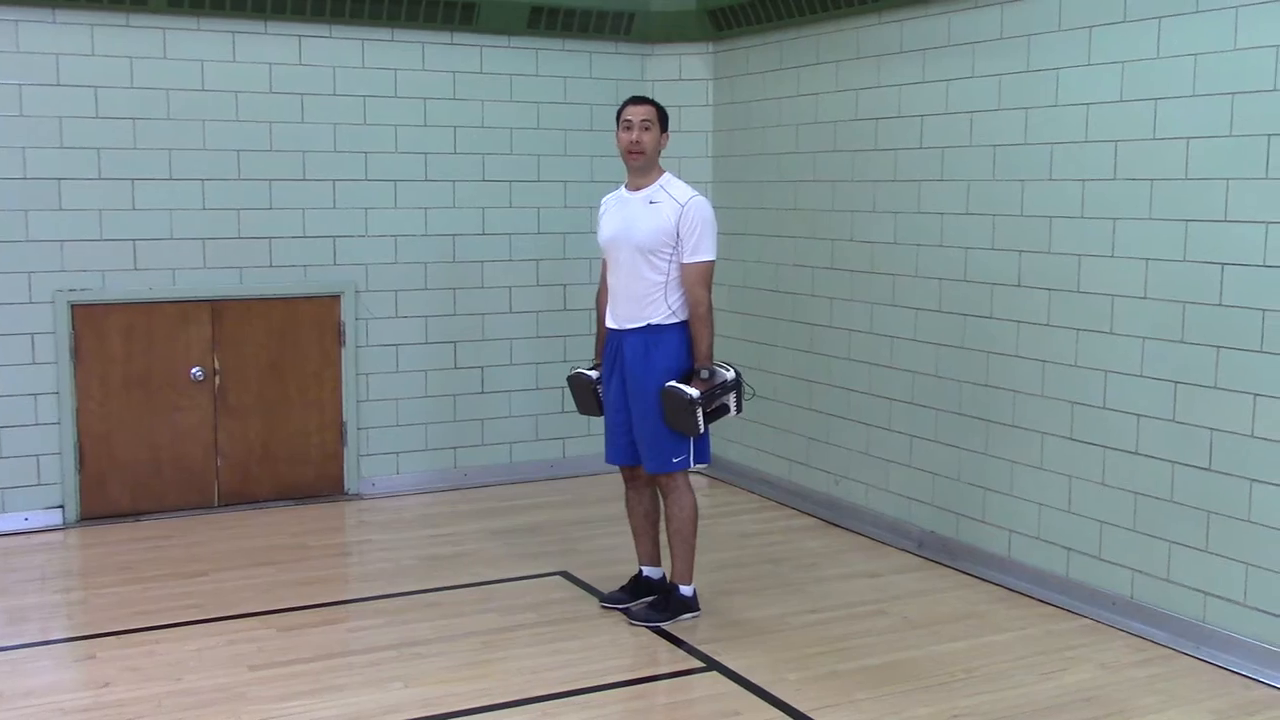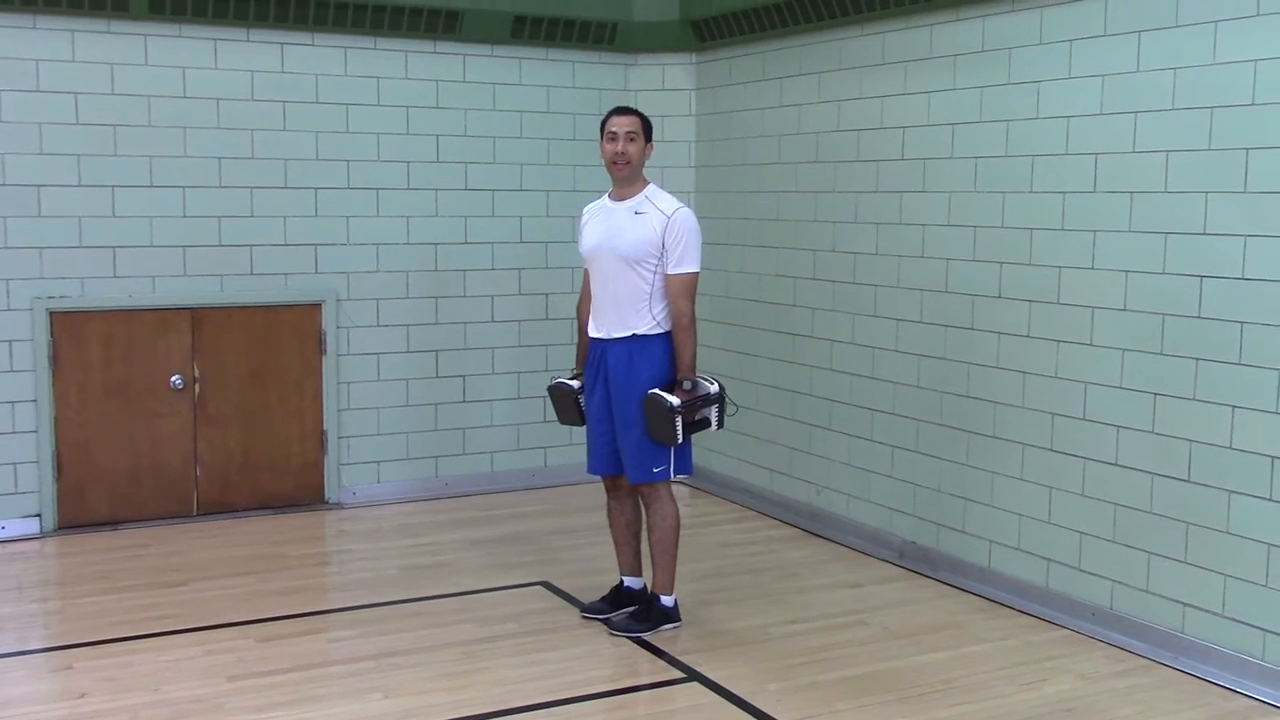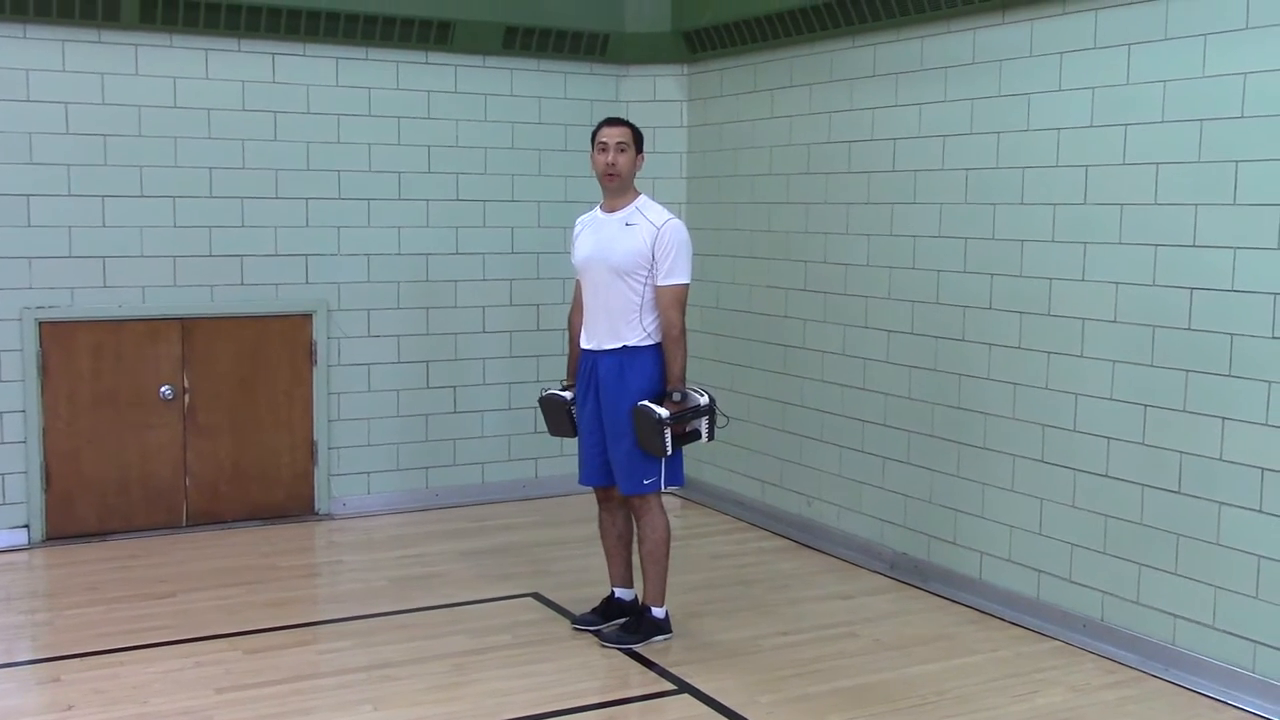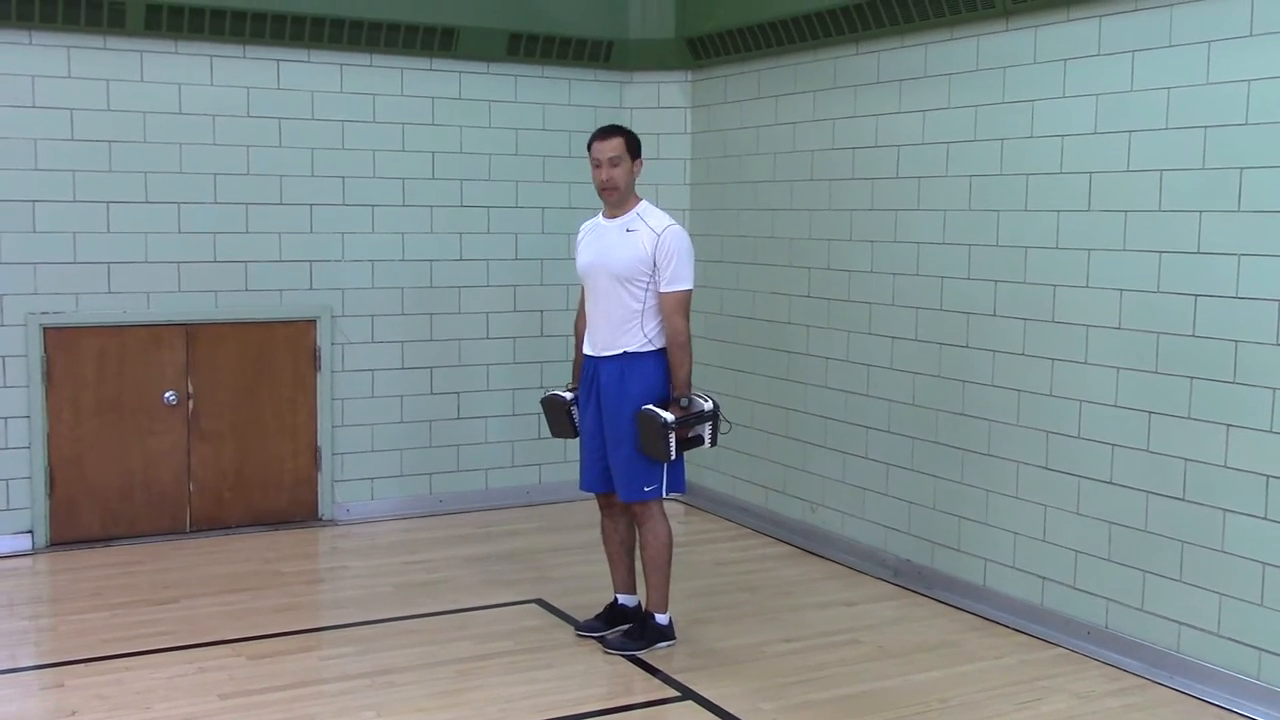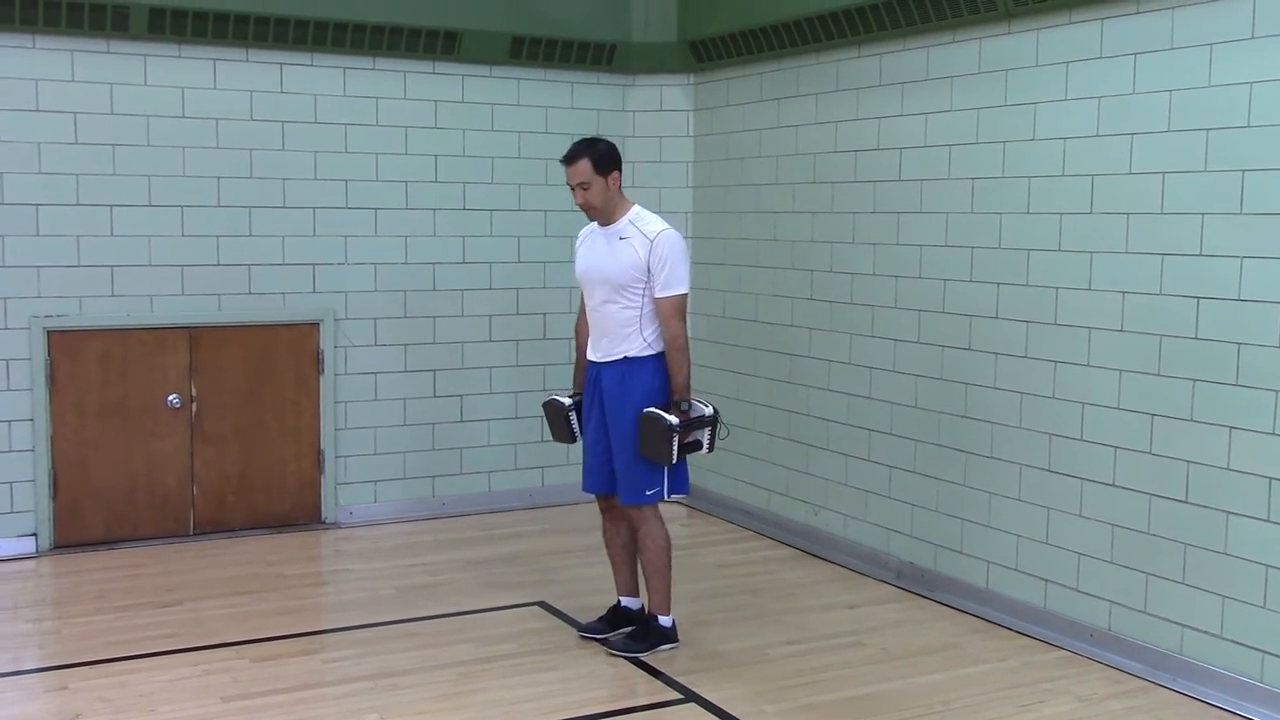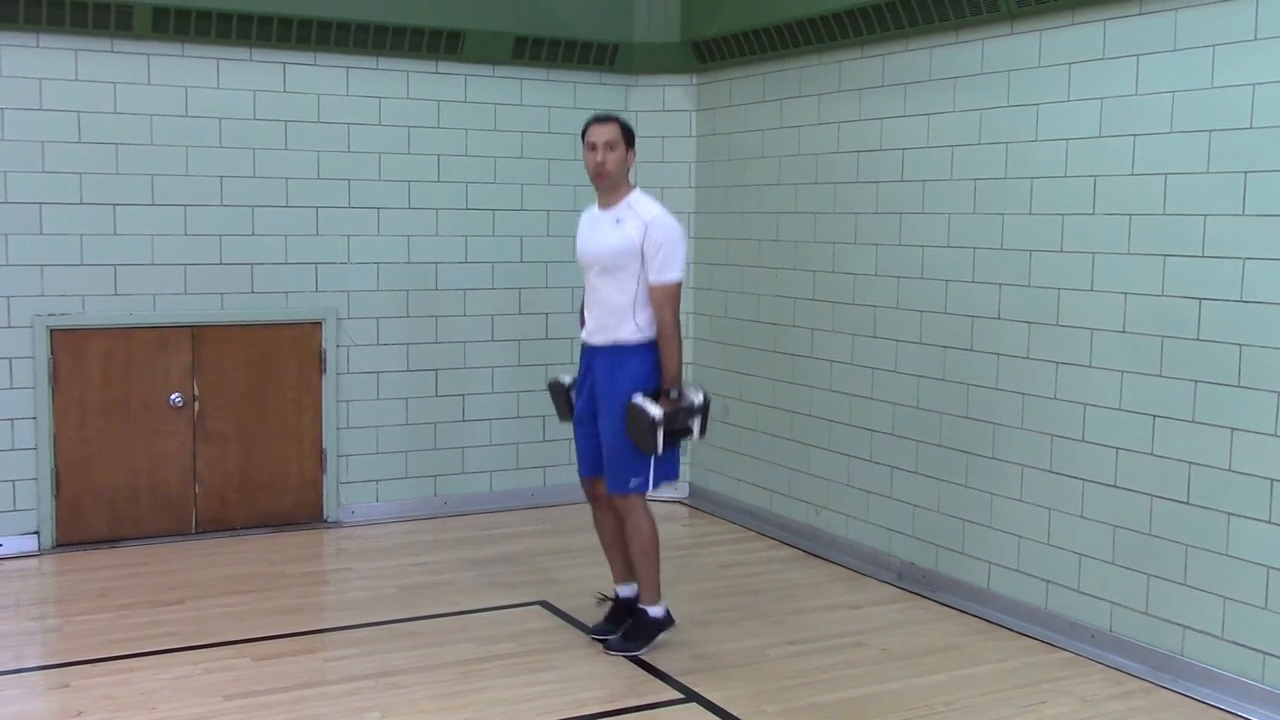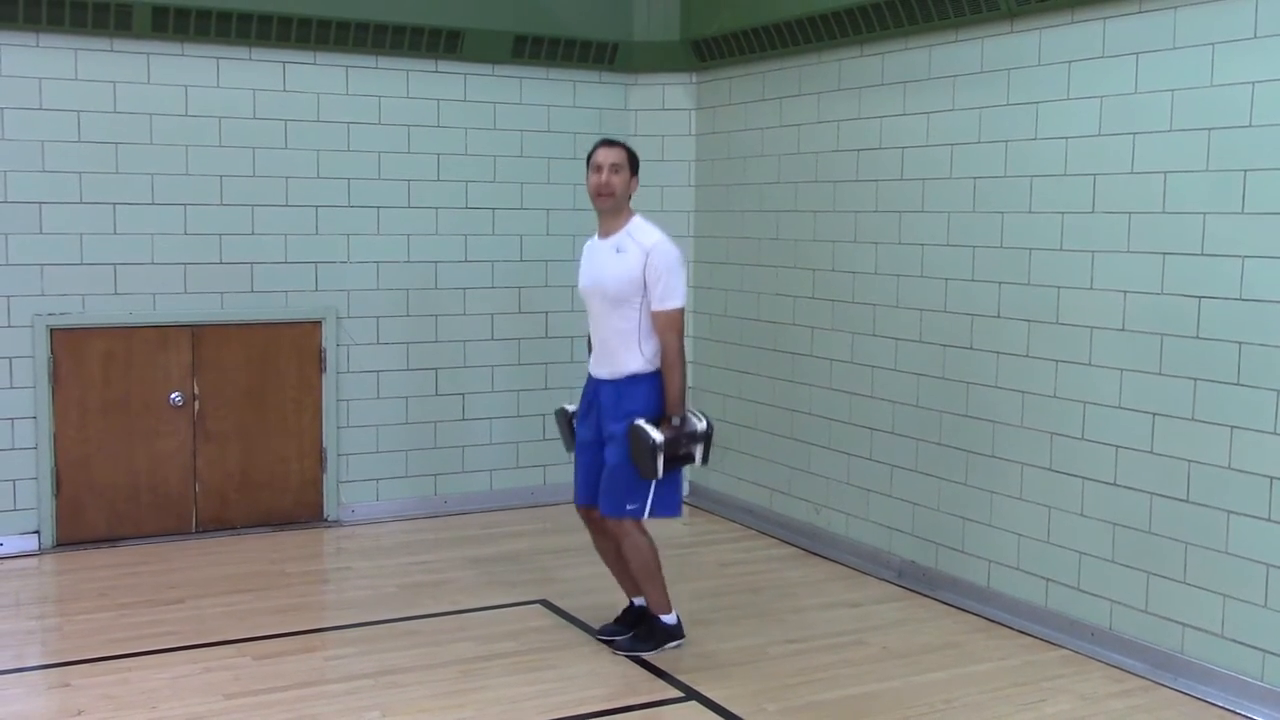
dt=0.5s
person 1, frame 1
left shoulder: (687, 204)
right shoulder: (609, 205)
left elbow: (698, 296)
left wrist: (702, 370)
right wrist: (600, 354)
left hip: (663, 347)
right hip: (620, 346)
left knee: (669, 473)
right knee: (633, 470)
left ankle: (682, 590)
right ankle: (648, 574)
person 1, frame 2
left shoulder: (671, 216)
right shoulder: (591, 215)
left elbow: (682, 308)
left wrist: (685, 381)
right wrist: (580, 365)
left hip: (647, 357)
right hip: (602, 357)
left knee: (651, 484)
right knee: (614, 480)
left ankle: (663, 601)
right ankle: (629, 585)
person 1, frame 3
left shoulder: (662, 227)
right shoulder: (584, 227)
left elbow: (672, 320)
left wrist: (674, 393)
right wrist: (572, 376)
left hip: (637, 368)
right hip: (593, 368)
left knee: (642, 495)
right knee: (606, 492)
left ankle: (654, 612)
right ankle: (621, 597)
person 1, frame 4
left shoulder: (663, 234)
right shoulder: (588, 233)
left elbow: (676, 324)
left wrist: (680, 398)
right wrist: (576, 380)
left hip: (639, 375)
right hip: (596, 374)
left knee: (644, 503)
right knee: (609, 498)
left ankle: (658, 620)
right ankle: (624, 604)
person 1, frame 5
left shoulder: (658, 238)
right shoulder: (586, 238)
left elbow: (674, 328)
left wrist: (681, 403)
right wrist: (579, 385)
left hip: (641, 379)
right hip: (601, 379)
left knee: (640, 506)
right knee: (609, 502)
left ankle: (661, 622)
right ankle: (628, 605)
person 1, frame 6
left shoulder: (653, 222)
right shoulder: (587, 220)
left elbow: (667, 314)
left wrist: (670, 392)
left hip: (634, 367)
right hip: (594, 364)
left knee: (626, 494)
right knee: (597, 487)
left ankle: (653, 612)
right ankle: (627, 596)
person 1, frame 7
left shoulder: (654, 249)
right shoulder: (591, 248)
left elbow: (671, 341)
left wrist: (674, 418)
left hip: (637, 394)
right hip: (598, 390)
left knee: (621, 518)
right knee: (592, 512)
left ankle: (665, 620)
right ankle: (638, 605)
